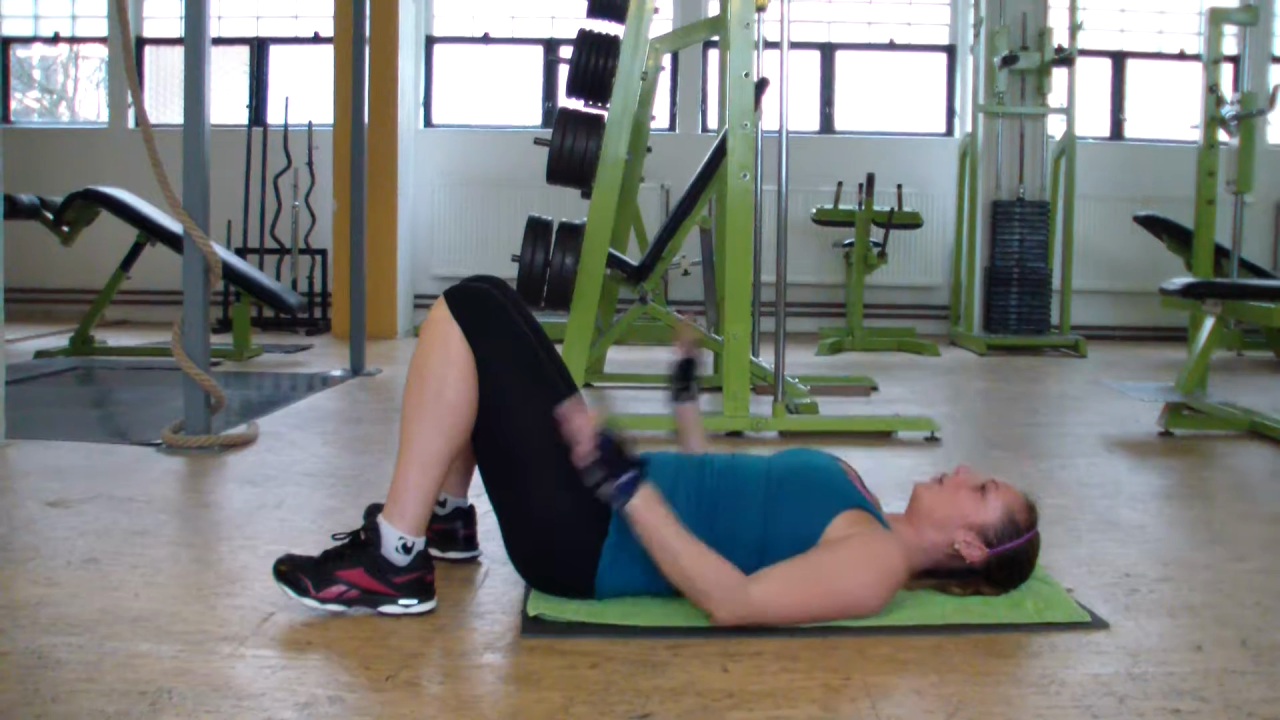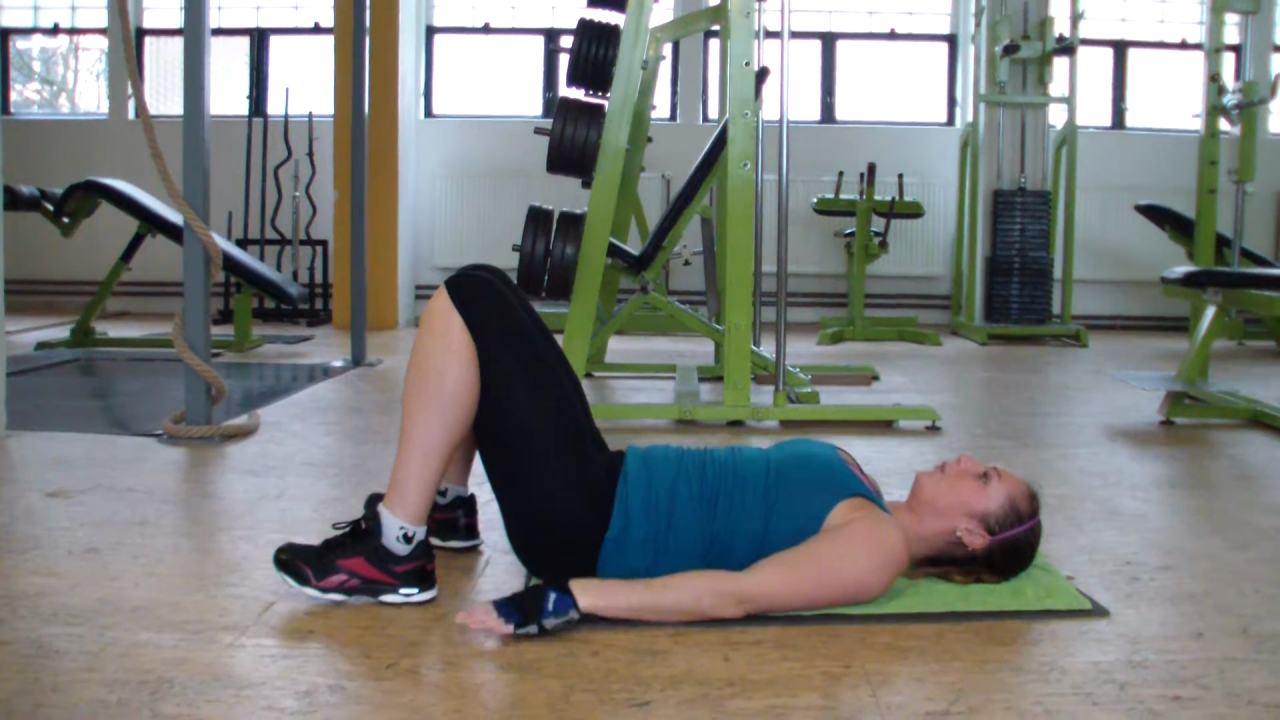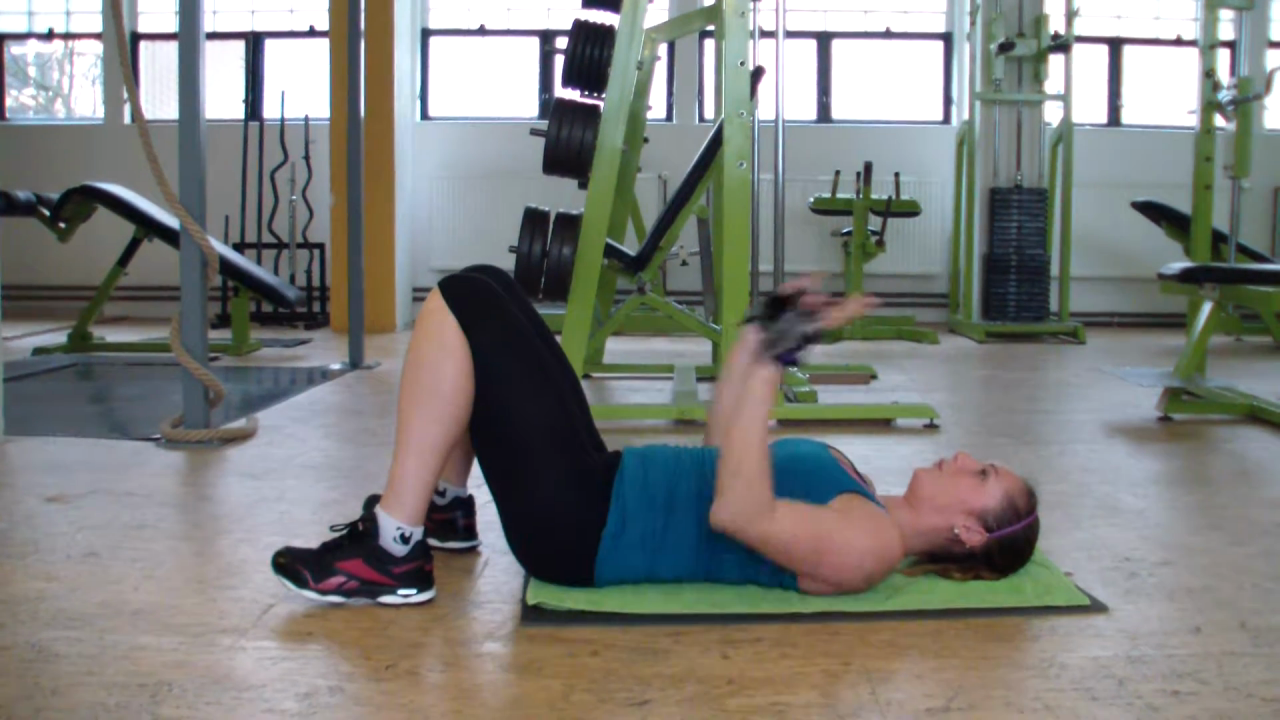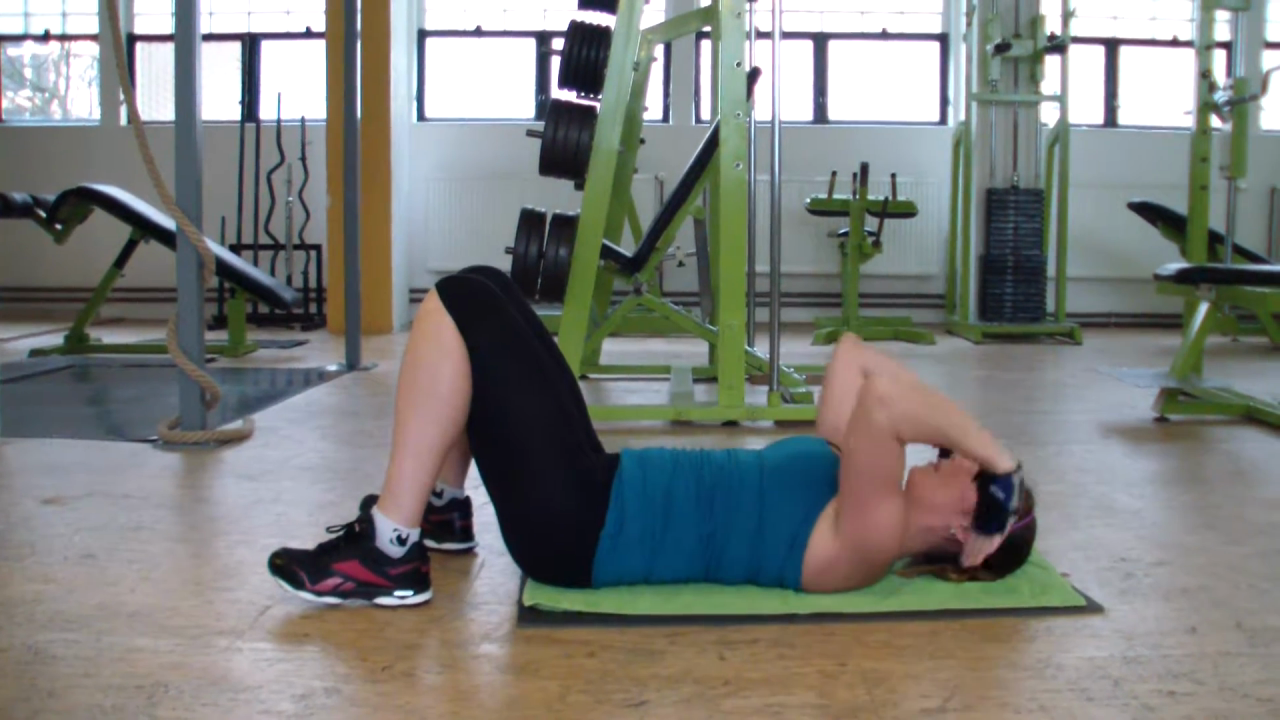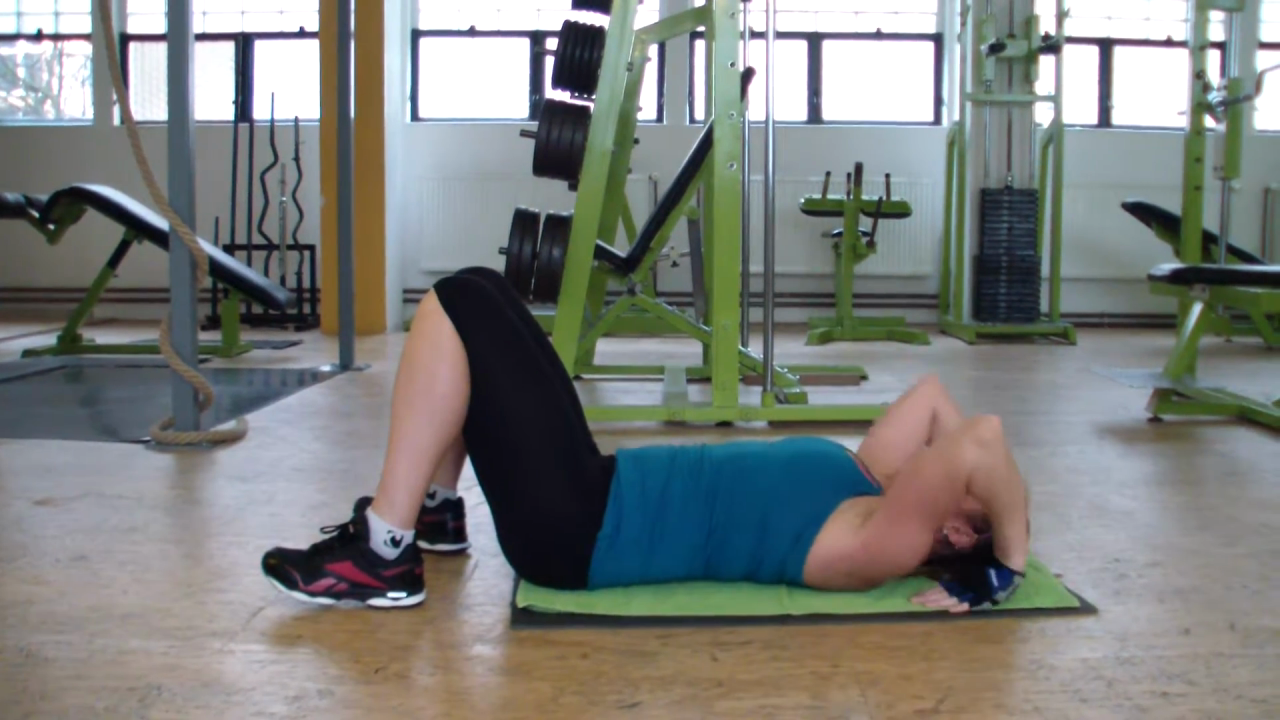
dt=0.5s
person 1, frame 1
left shoulder: (875, 565)
right shoulder: (864, 520)
left elbow: (730, 598)
left wrist: (625, 486)
right wrist: (685, 398)
left hip: (581, 543)
right hip: (605, 508)
left knee: (464, 314)
right knee: (482, 299)
left ankle: (394, 563)
right ankle: (444, 519)
person 1, frame 2
left shoulder: (877, 552)
right shoulder: (864, 504)
left elbow: (734, 595)
left wrist: (566, 598)
left hip: (583, 527)
right hip: (608, 489)
left knee: (465, 304)
right knee: (480, 289)
left ankle: (395, 554)
right ankle: (444, 510)
person 1, frame 3
left shoulder: (869, 547)
right shoulder: (859, 504)
left elbow: (737, 513)
right elbow: (732, 441)
left wrist: (766, 365)
right wrist: (757, 334)
left hip: (580, 532)
right hip: (610, 492)
left knee: (461, 305)
right knee: (480, 287)
left ankle: (393, 553)
right ankle: (443, 510)
person 1, frame 4
left shoulder: (871, 541)
right shoulder: (859, 492)
left elbow: (887, 402)
right elbow: (851, 355)
left wrist: (998, 467)
right wrist: (969, 431)
left hip: (579, 532)
right hip: (600, 497)
left knee: (458, 305)
right knee: (479, 291)
left ankle: (390, 553)
right ankle: (442, 510)
person 1, frame 5
left shoulder: (885, 546)
right shoulder: (873, 489)
left elbow: (983, 438)
right elbow: (928, 392)
right wrist: (960, 445)
left hip: (574, 533)
right hip: (597, 493)
left knee: (458, 307)
right knee: (476, 292)
left ankle: (382, 555)
right ankle: (435, 513)
